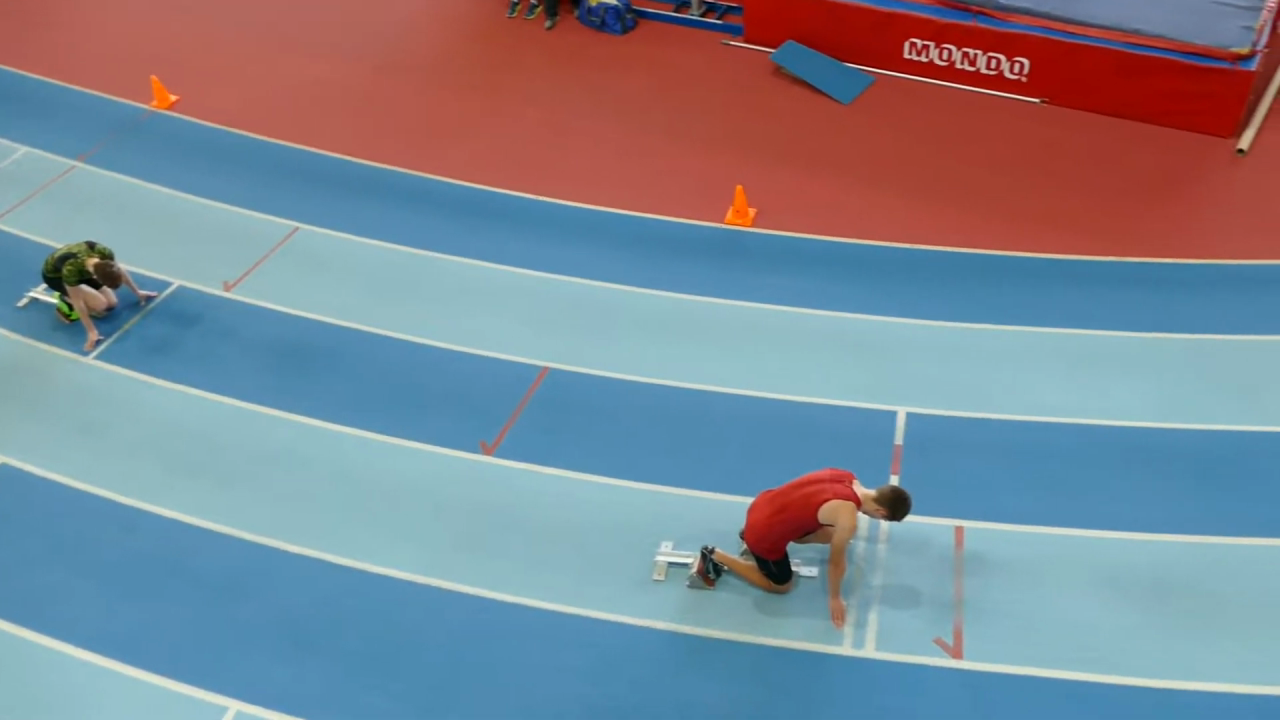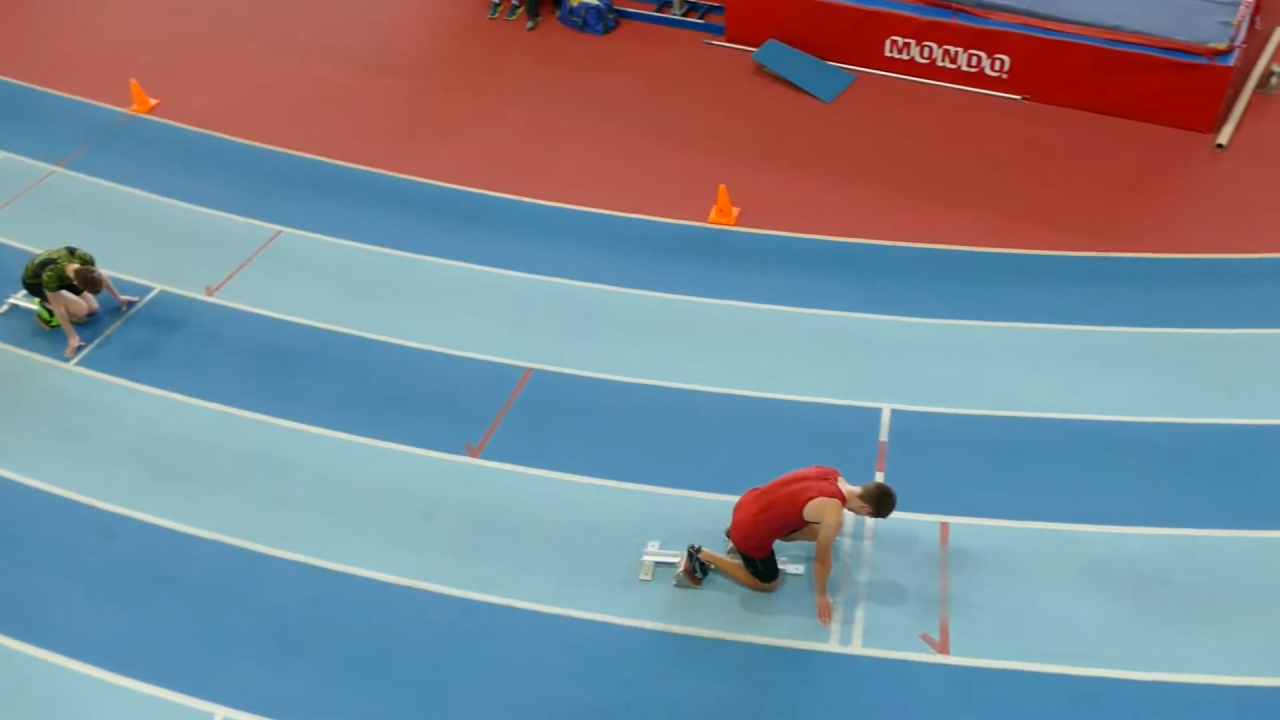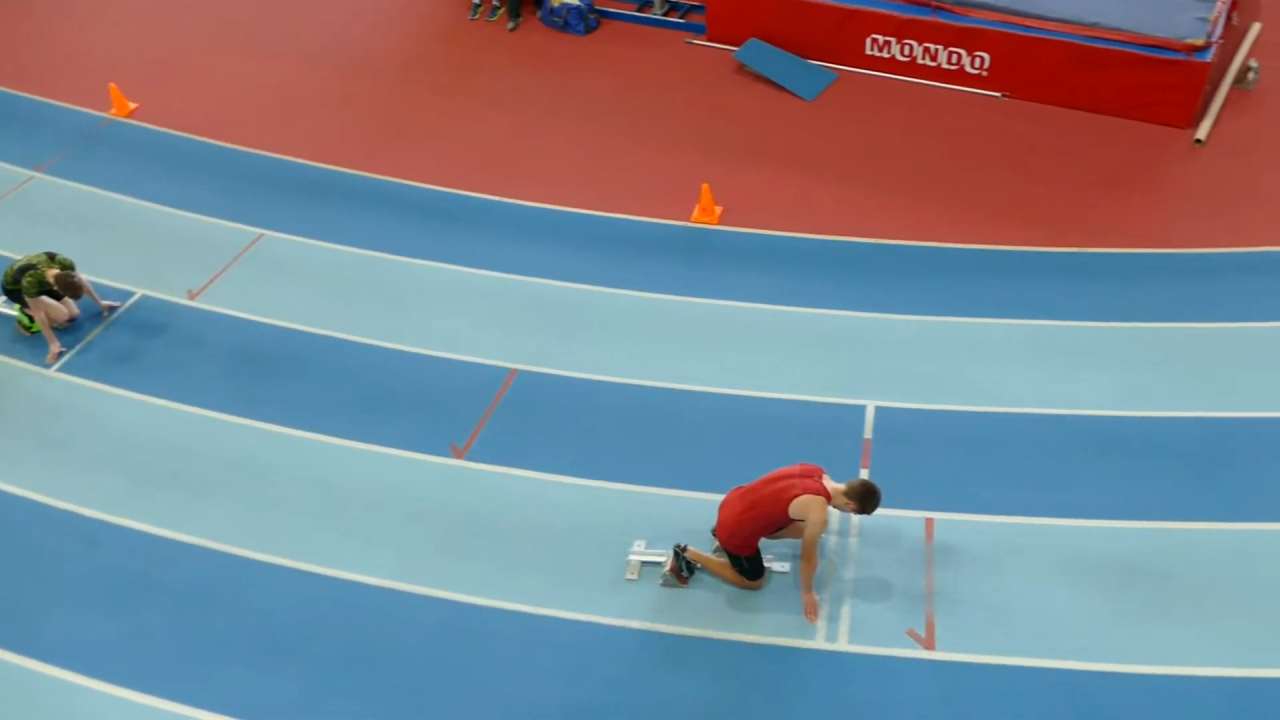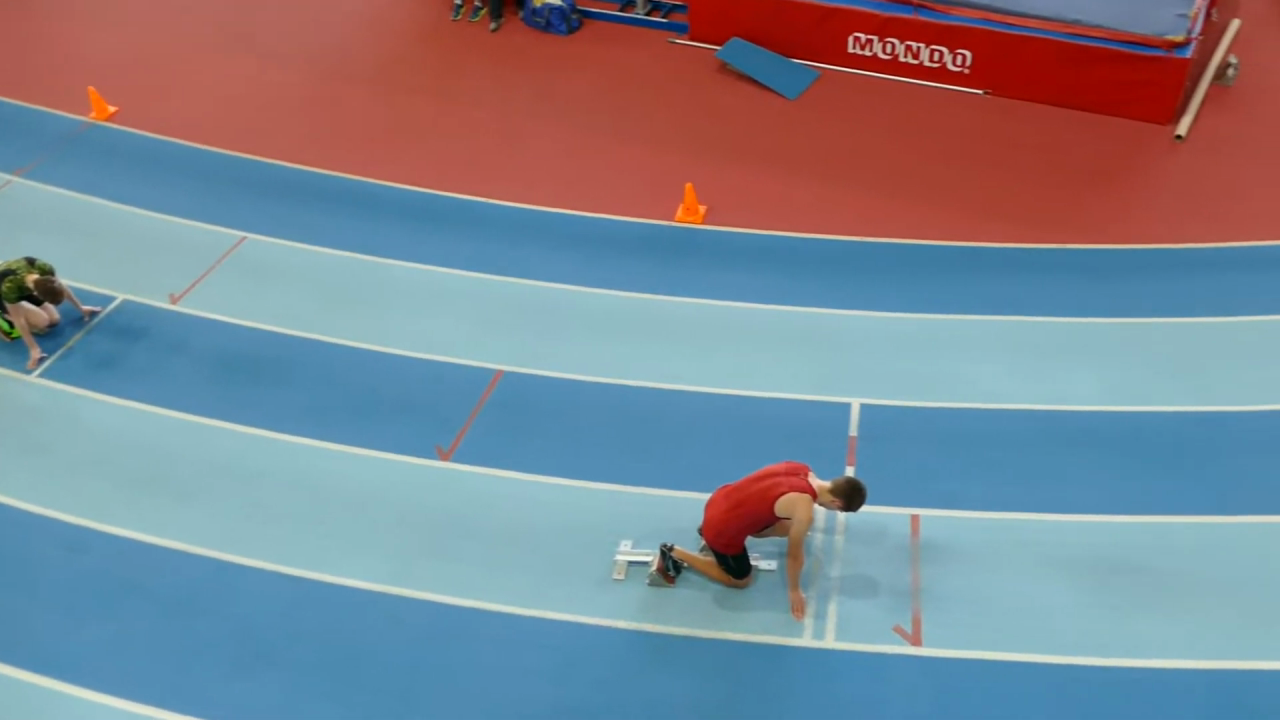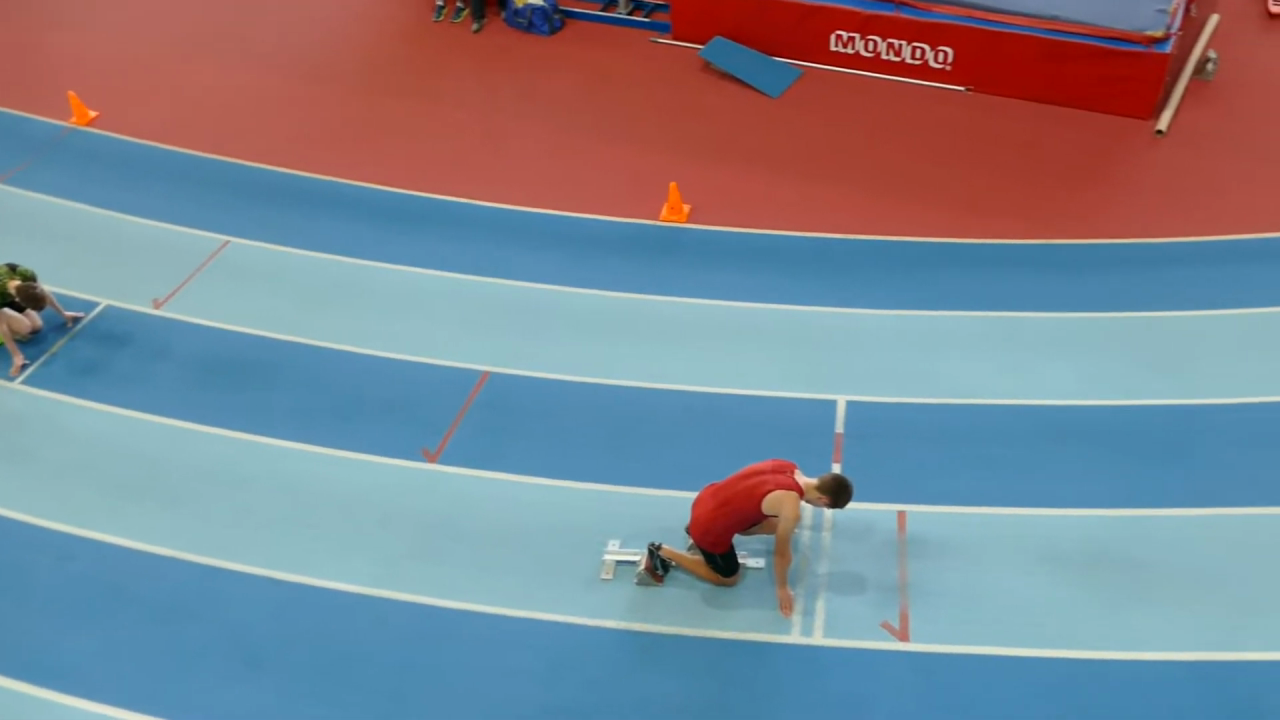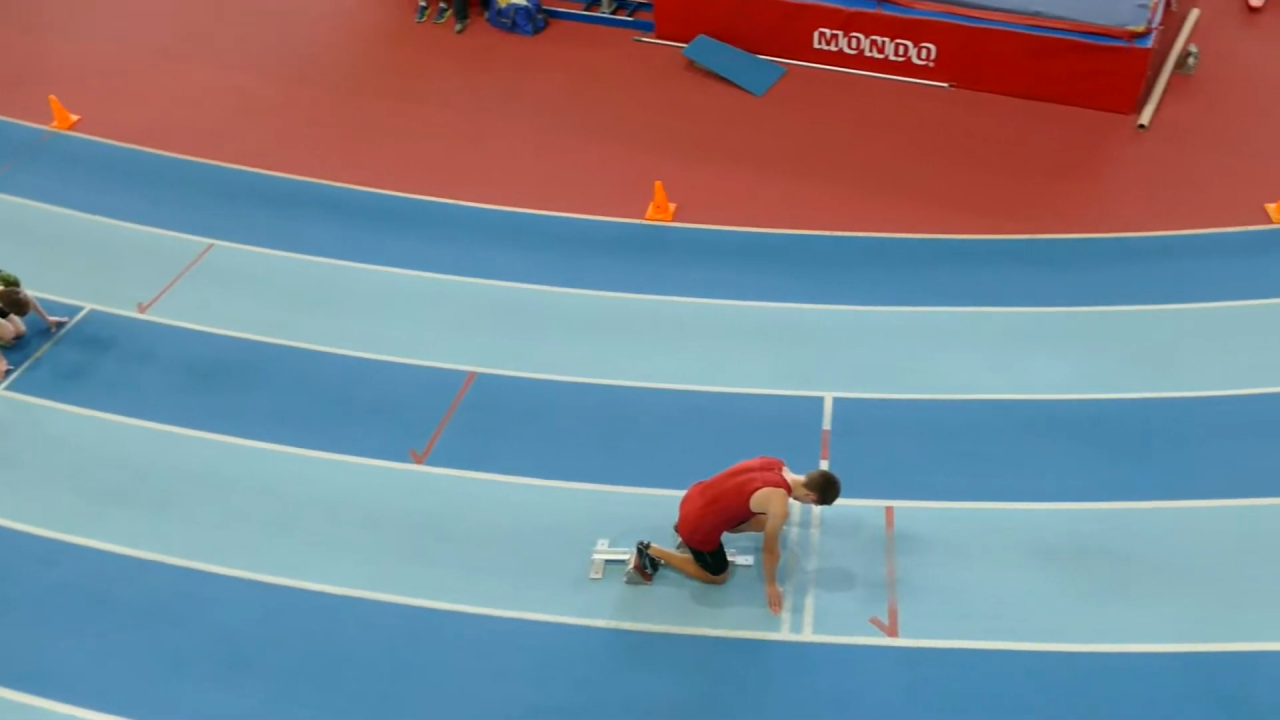
dt=0.1s
person 1, frame 1
left shoulder: (849, 478)
right shoulder: (848, 518)
right elbow: (836, 562)
left wrist: (839, 537)
right wrist: (835, 598)
left hip: (763, 504)
right hip: (764, 534)
left knee: (827, 534)
right knee: (782, 586)
right ankle: (715, 557)
person 1, frame 2
left shoulder: (834, 475)
right shoulder: (833, 516)
right elbow: (822, 560)
left wrist: (825, 535)
right wrist: (821, 596)
left hip: (749, 503)
right hip: (750, 533)
left knee: (813, 532)
right knee: (768, 584)
right ankle: (702, 556)
person 1, frame 3
left shoulder: (819, 473)
right shoulder: (818, 513)
right elbow: (808, 557)
left wrist: (811, 532)
right wrist: (808, 593)
left hip: (734, 501)
right hip: (735, 530)
left knee: (799, 530)
right knee: (754, 582)
right ankle: (688, 555)
person 1, frame 4
left shoulder: (804, 470)
right shoulder: (804, 511)
right elbow: (794, 555)
left wrist: (797, 530)
right wrist: (794, 591)
left hip: (721, 500)
right hip: (721, 530)
left knee: (785, 528)
right knee: (741, 580)
right ankle: (674, 554)
person 1, frame 5
left shoulder: (791, 468)
right shoulder: (791, 508)
right elbow: (781, 553)
left wrist: (784, 527)
right wrist: (782, 588)
left hip: (707, 498)
right hip: (709, 527)
left knee: (772, 525)
right knee: (729, 578)
right ankle: (662, 553)
person 1, frame 6
left shoulder: (778, 465)
right shoulder: (779, 505)
right elbow: (770, 550)
left wrist: (772, 524)
right wrist: (771, 585)
left hip: (696, 497)
right hip: (698, 526)
left knee: (761, 523)
right knee: (718, 576)
right ankle: (651, 552)
